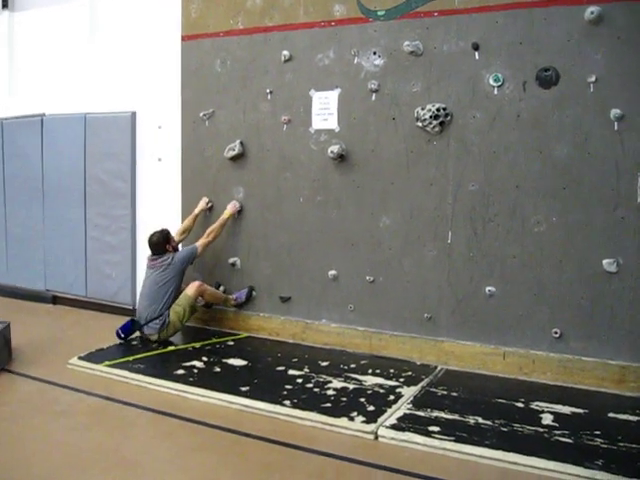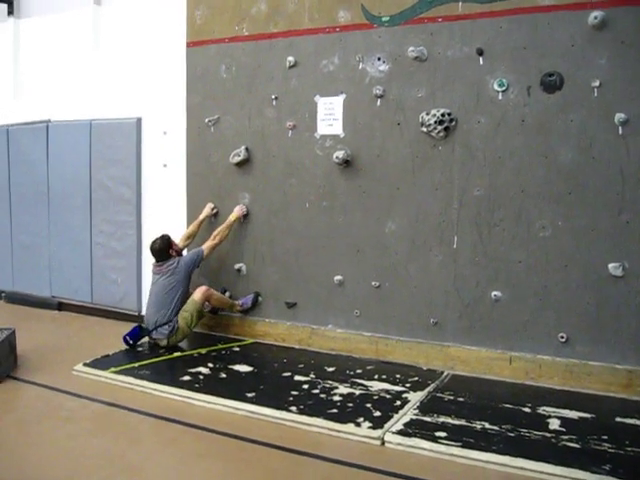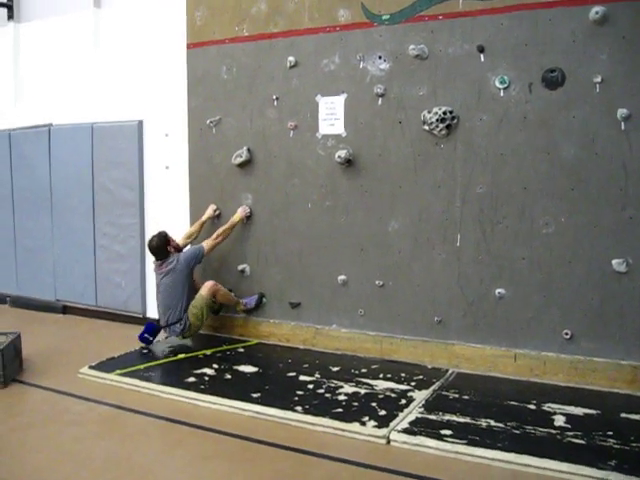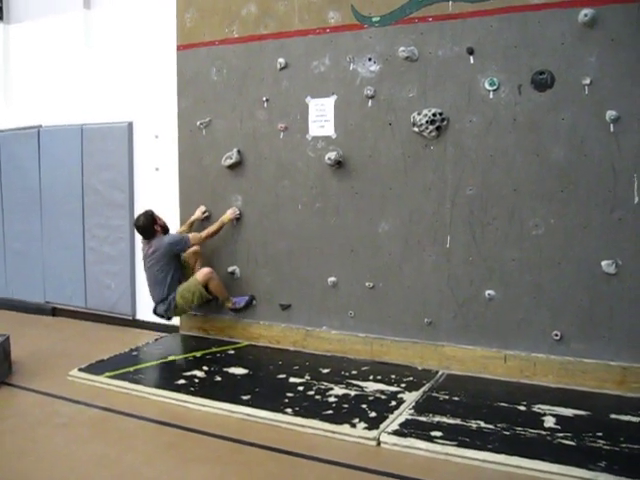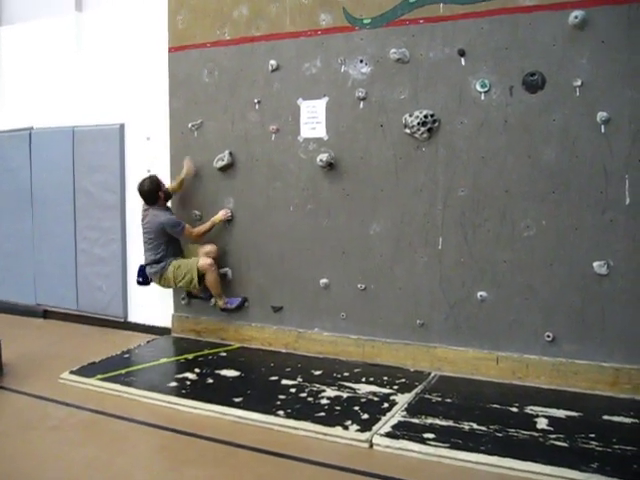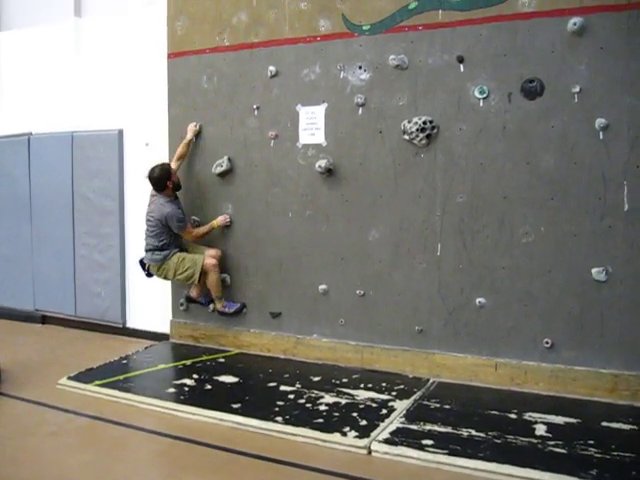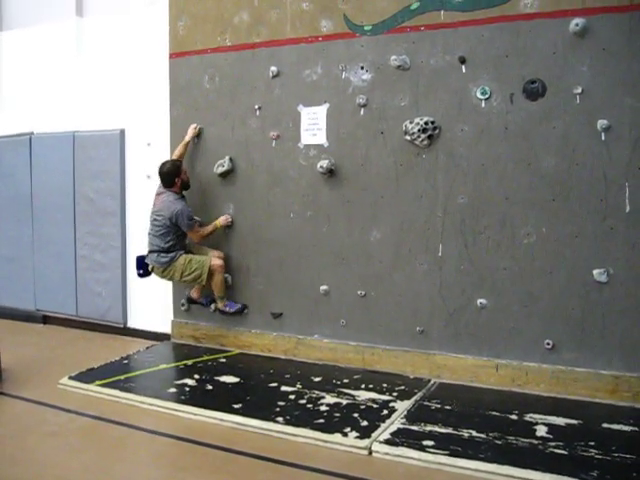
dt=0.3s
person 1, frame 1
left shoulder: (152, 260)
right shoulder: (175, 260)
left elbow: (181, 234)
right elbow: (208, 238)
left wrist: (198, 211)
right wrist: (227, 214)
left hip: (146, 326)
right hip: (158, 329)
right knee: (197, 286)
left ankle: (206, 298)
right ankle: (231, 301)
person 1, frame 2
left shoulder: (157, 266)
right shoulder: (181, 265)
left elbow: (186, 239)
right elbow: (214, 240)
left wrist: (203, 217)
right wrist: (233, 218)
left hip: (153, 331)
right hip: (167, 334)
right knee: (204, 291)
right ankle: (237, 307)
person 1, frame 3
left shoulder: (160, 263)
right shoulder: (181, 261)
left elbow: (187, 238)
right elbow: (216, 239)
left wrist: (205, 217)
right wrist: (237, 218)
left hip: (171, 324)
right hip: (182, 327)
right knee: (211, 285)
left ankle: (213, 303)
right ankle: (241, 305)
person 1, frame 4
left shoulder: (149, 243)
right shoulder: (166, 243)
left elbow: (178, 236)
right elbow: (202, 237)
left wrist: (194, 219)
right wrist: (225, 219)
right hip: (171, 304)
left knee: (194, 250)
right knee: (207, 272)
left ankle: (202, 294)
right ankle: (230, 303)
person 1, frame 5
left shoulder: (150, 206)
right shoulder: (164, 218)
left elbow: (171, 190)
right elbow: (194, 234)
left wrist: (183, 176)
right wrist: (216, 219)
left hip: (168, 258)
right hip: (162, 270)
left knee: (211, 250)
right knee: (208, 264)
left ankle: (194, 288)
right ankle: (222, 302)
person 1, frame 6
left shoulder: (159, 191)
right shoulder: (168, 210)
left elbow: (177, 160)
right elbow: (192, 235)
left wrist: (189, 138)
right wrist: (215, 224)
left hip: (172, 249)
right hip: (162, 260)
left knee: (215, 254)
right knee: (211, 264)
left ankle: (195, 292)
right ankle: (221, 305)
person 1, frame 7
left shoulder: (163, 189)
right shoulder: (179, 208)
left elbow: (174, 161)
right elbow: (197, 236)
left wrist: (188, 138)
right wrist: (217, 224)
left hip: (169, 252)
right hip: (166, 262)
left knee: (217, 256)
right knee: (217, 264)
left ankle: (196, 294)
right ankle: (222, 303)
